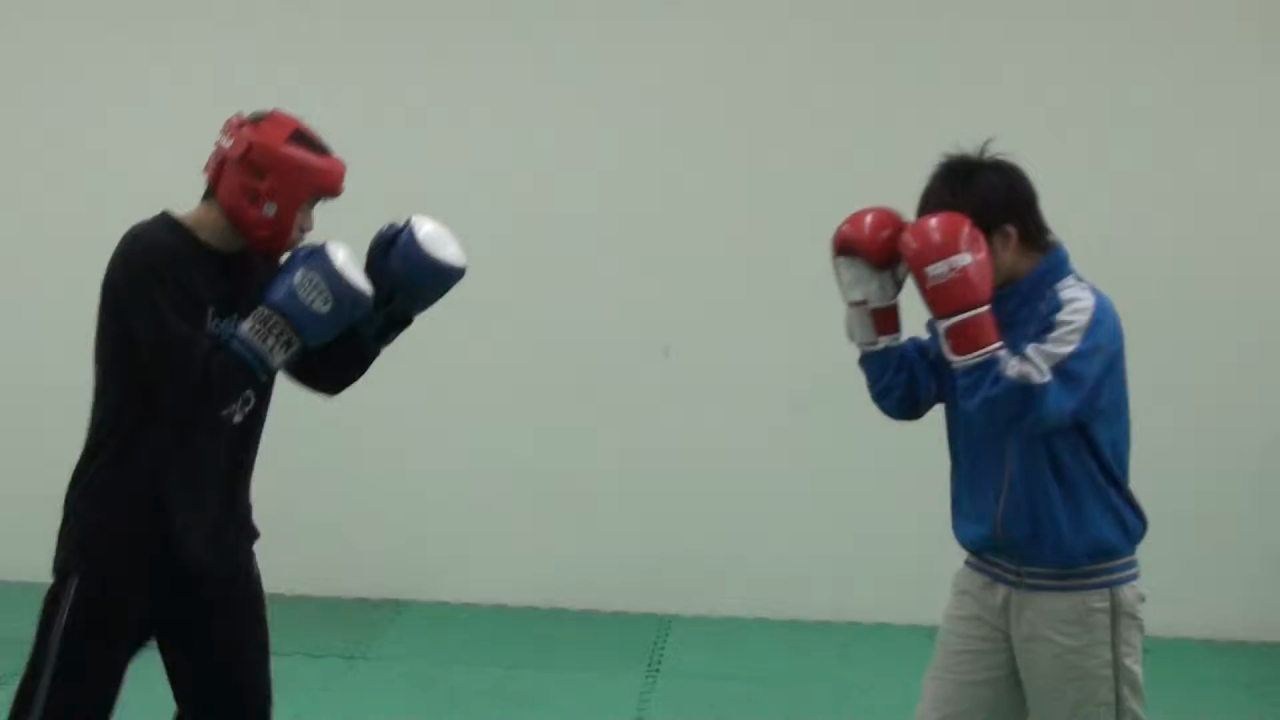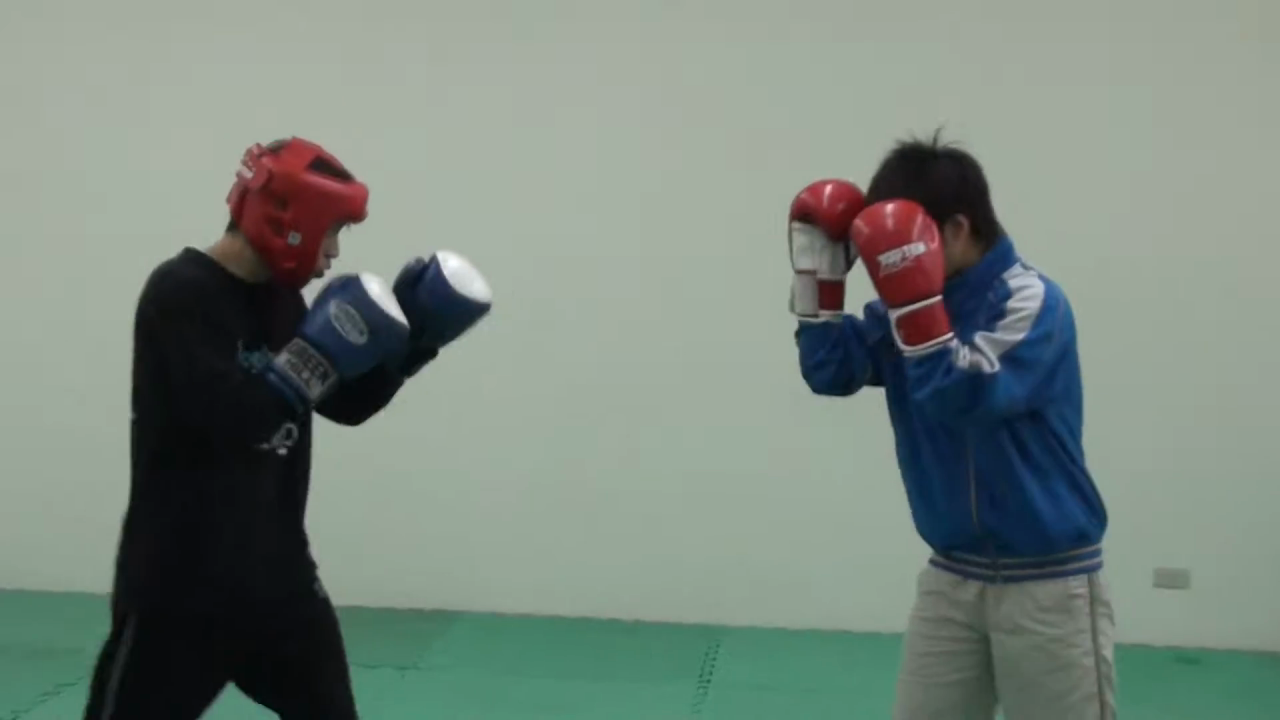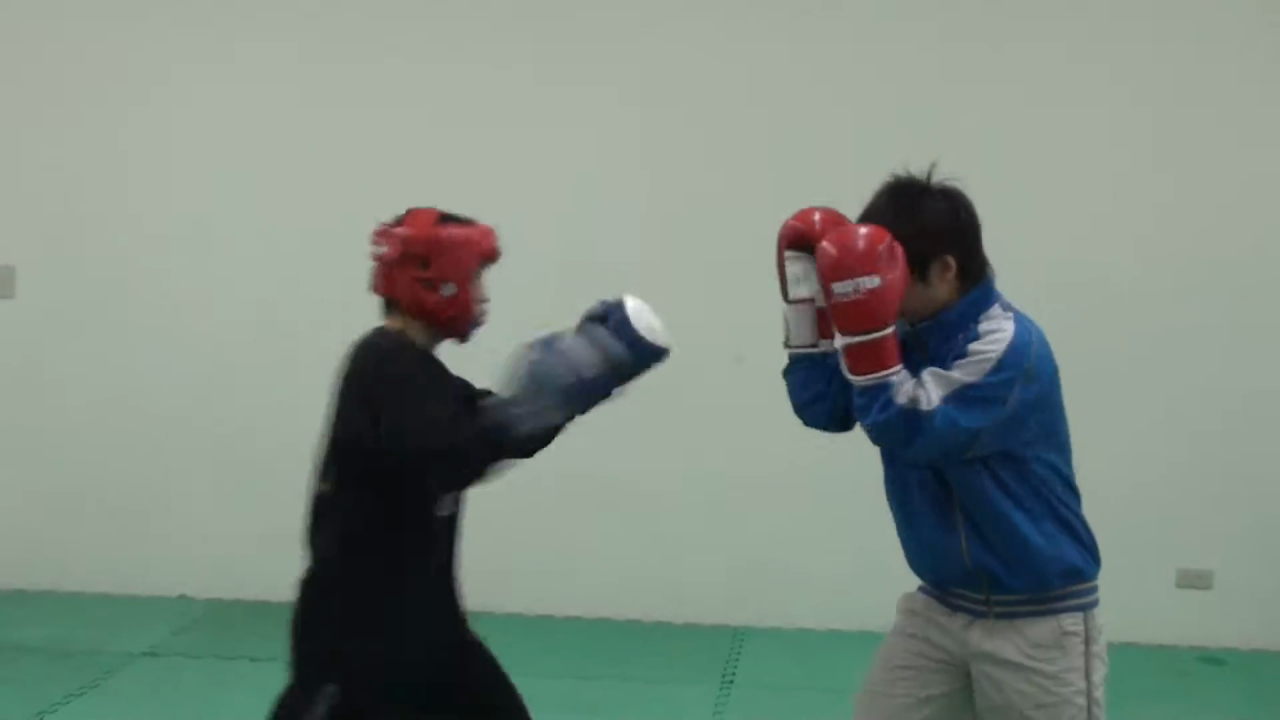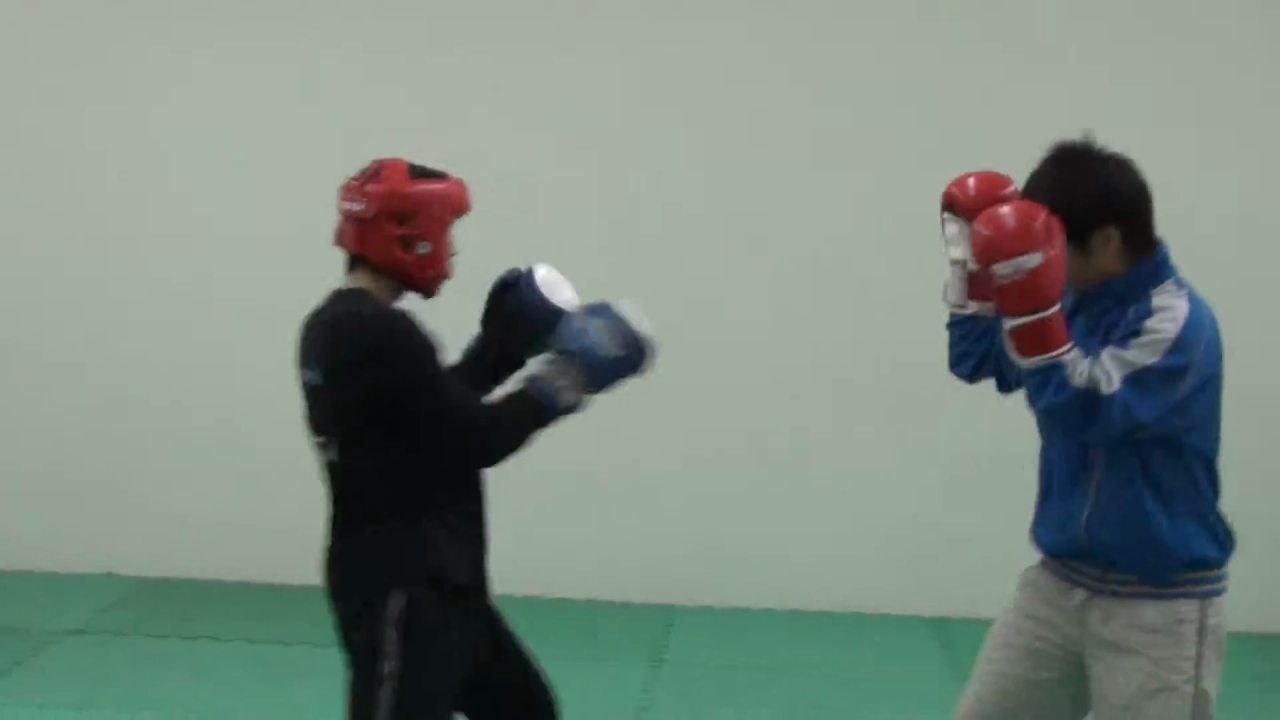
dt=0.4s
person 1, frame 1
left shoulder: (1082, 313)
right shoulder: (985, 306)
left elbow: (1013, 408)
right elbow: (902, 396)
left wrist: (959, 305)
right wrist: (872, 299)
left hip: (1078, 588)
right hip: (988, 577)
person 1, frame 2
left shoulder: (1032, 301)
right shoulder: (922, 300)
left elbow: (959, 397)
right elbow: (830, 370)
left wrist: (912, 295)
right wrist: (819, 268)
left hip: (1047, 582)
right hip: (952, 576)
person 1, frame 3
left shoulder: (1008, 346)
right shoulder: (909, 334)
left elbow: (903, 429)
right elbow: (818, 404)
left wrist: (864, 318)
right wrist: (807, 299)
right hip: (941, 609)
person 1, frame 4
left shoulder: (1178, 322)
right shoulder: (1077, 303)
left elbow: (1079, 410)
right elbow: (972, 359)
left wrist: (1029, 302)
right wrist: (975, 253)
right hip: (1060, 583)
person 2, frame 1
left shoulder: (254, 266)
right shoulder: (149, 258)
left elbow: (328, 372)
right elbow: (185, 390)
left wrist: (390, 304)
right wrist: (285, 321)
left hip: (213, 535)
right hip: (120, 531)
person 2, frame 2
left shoulder: (281, 299)
right shoulder: (179, 294)
left elbow: (351, 402)
right elbow: (226, 424)
left wrist: (415, 338)
right wrist: (319, 352)
left hip: (275, 570)
right hip: (173, 579)
person 2, frame 3
left shoulder: (415, 368)
right shoulder: (387, 366)
left elbow: (512, 437)
right elbow: (457, 457)
left wrist: (596, 371)
right wrist: (548, 390)
left hip: (427, 620)
right hip: (354, 625)
person 2, frame 4
left shoulder: (340, 326)
right shoulder: (375, 331)
left elbow: (444, 410)
right elbow: (475, 442)
left wrist: (504, 339)
right wrist: (571, 368)
left hip: (433, 572)
right hip: (396, 579)
